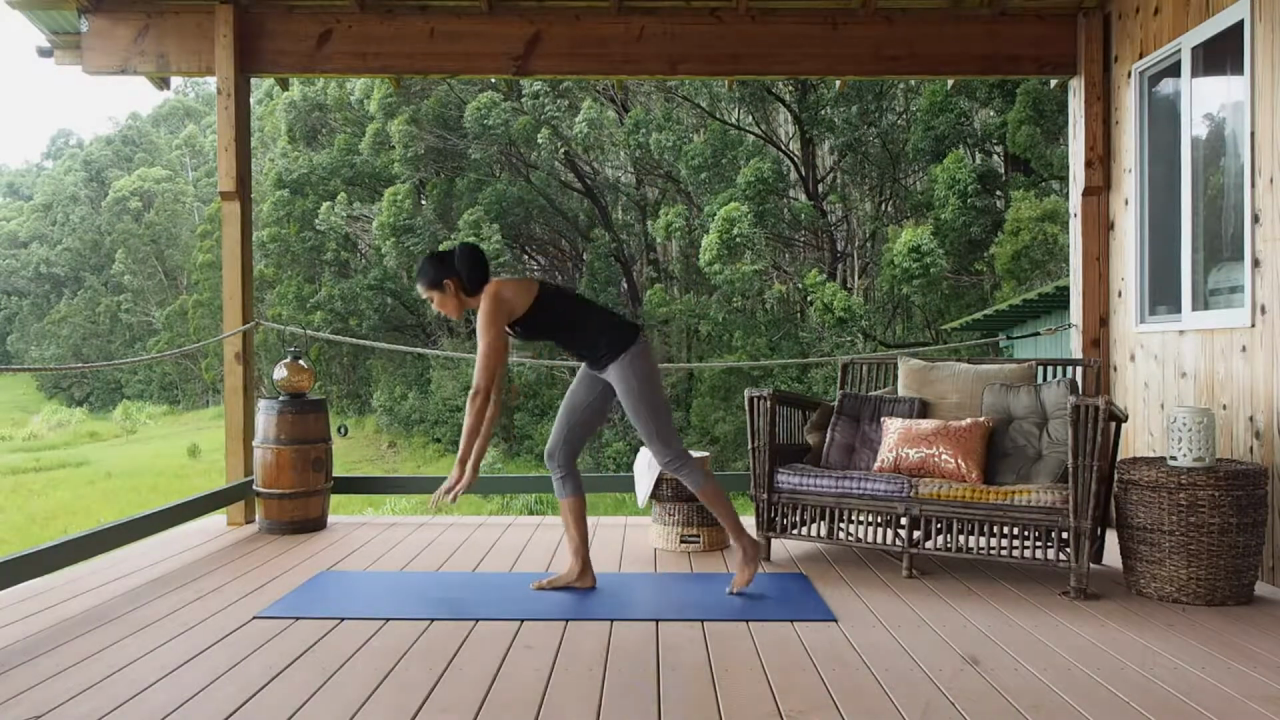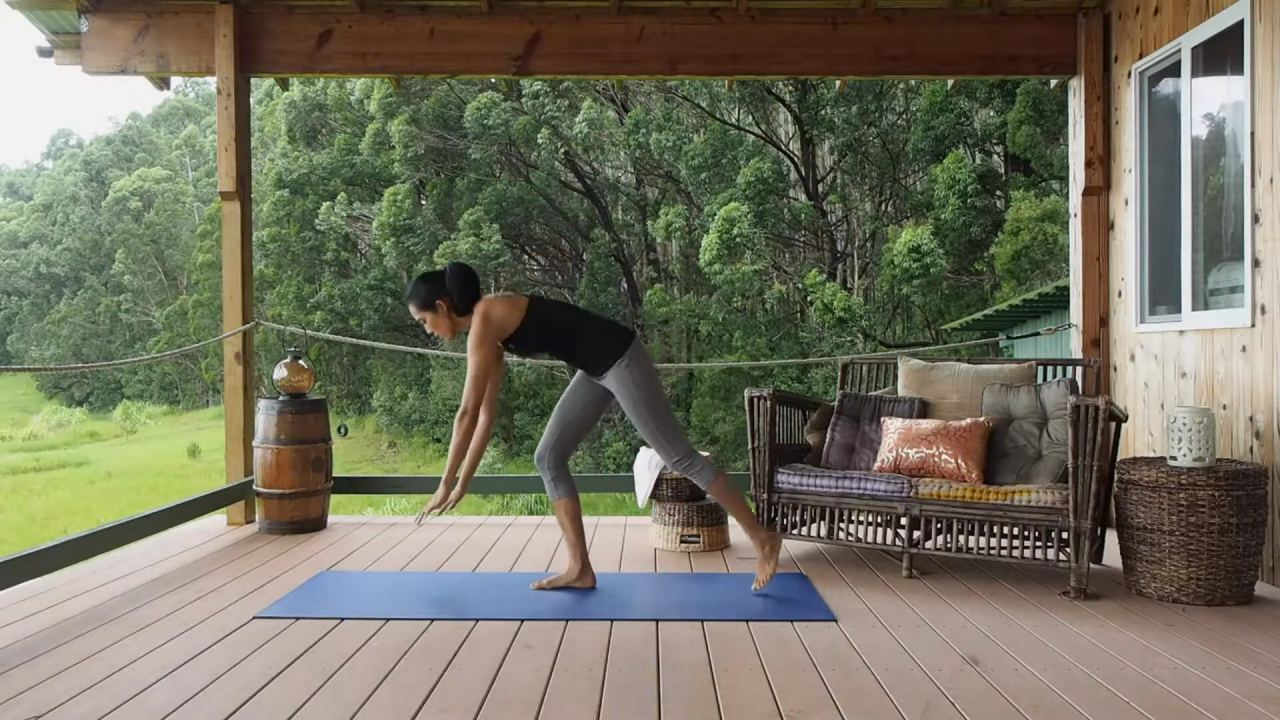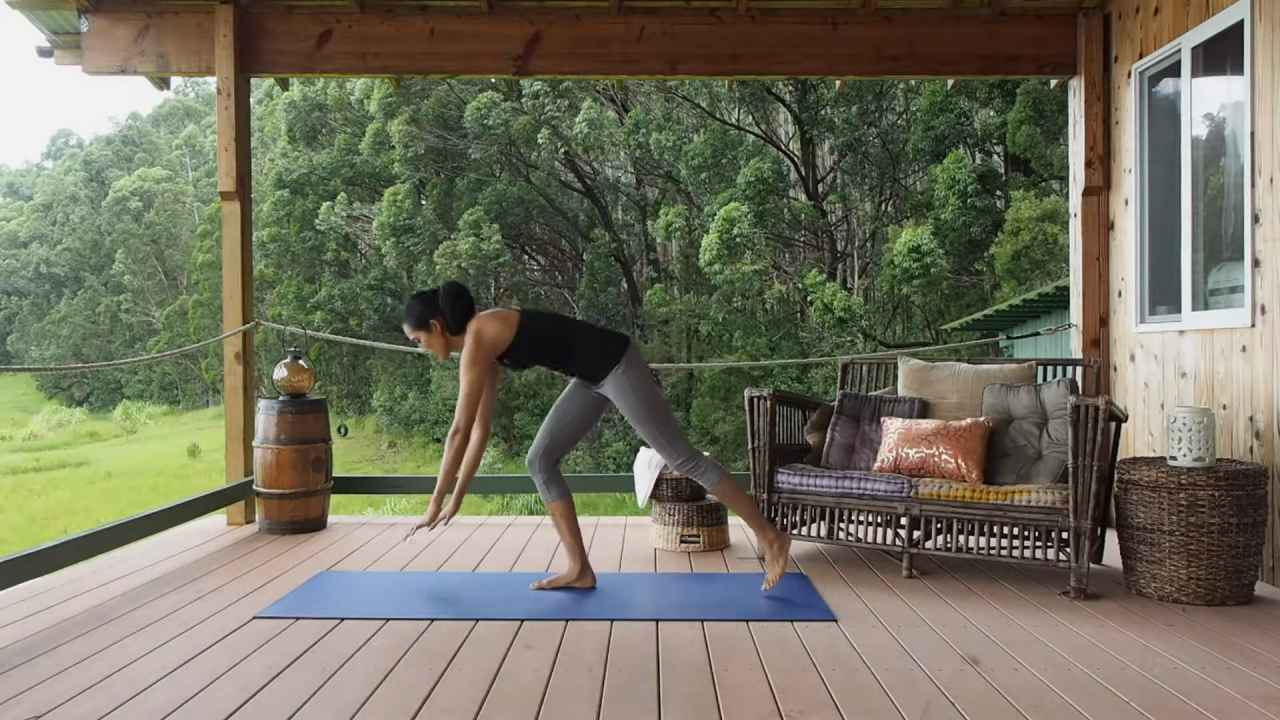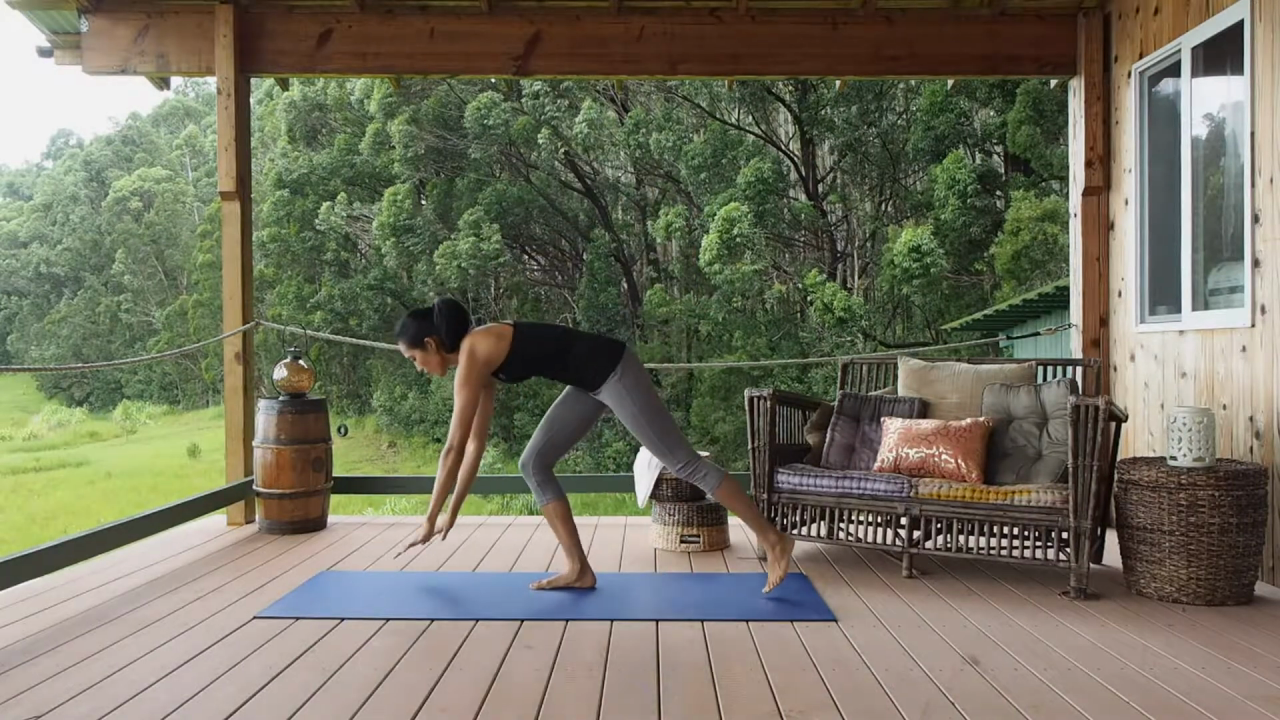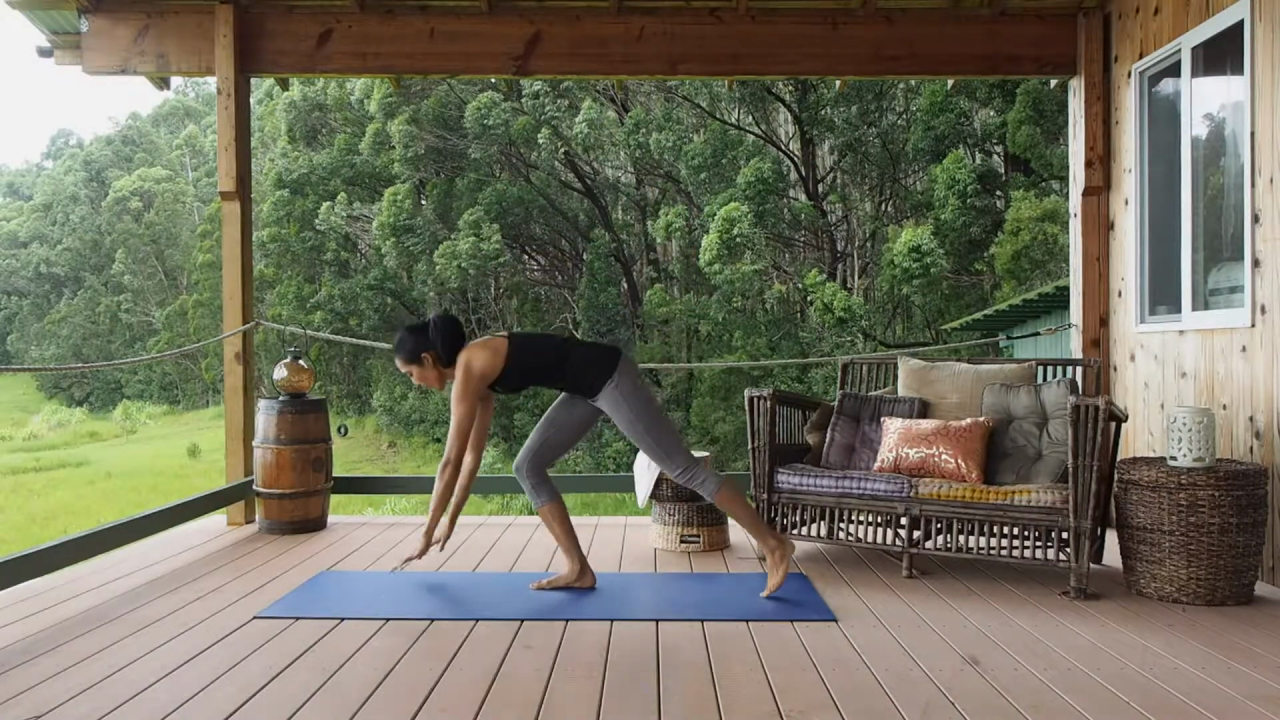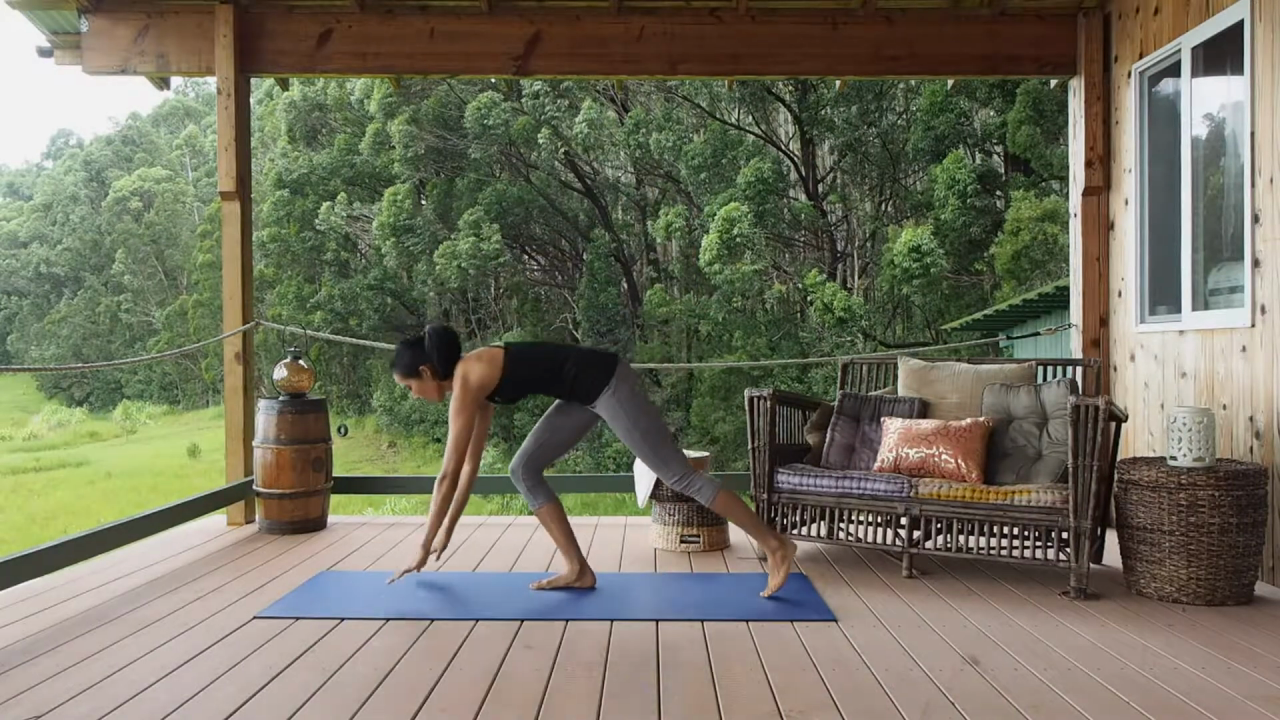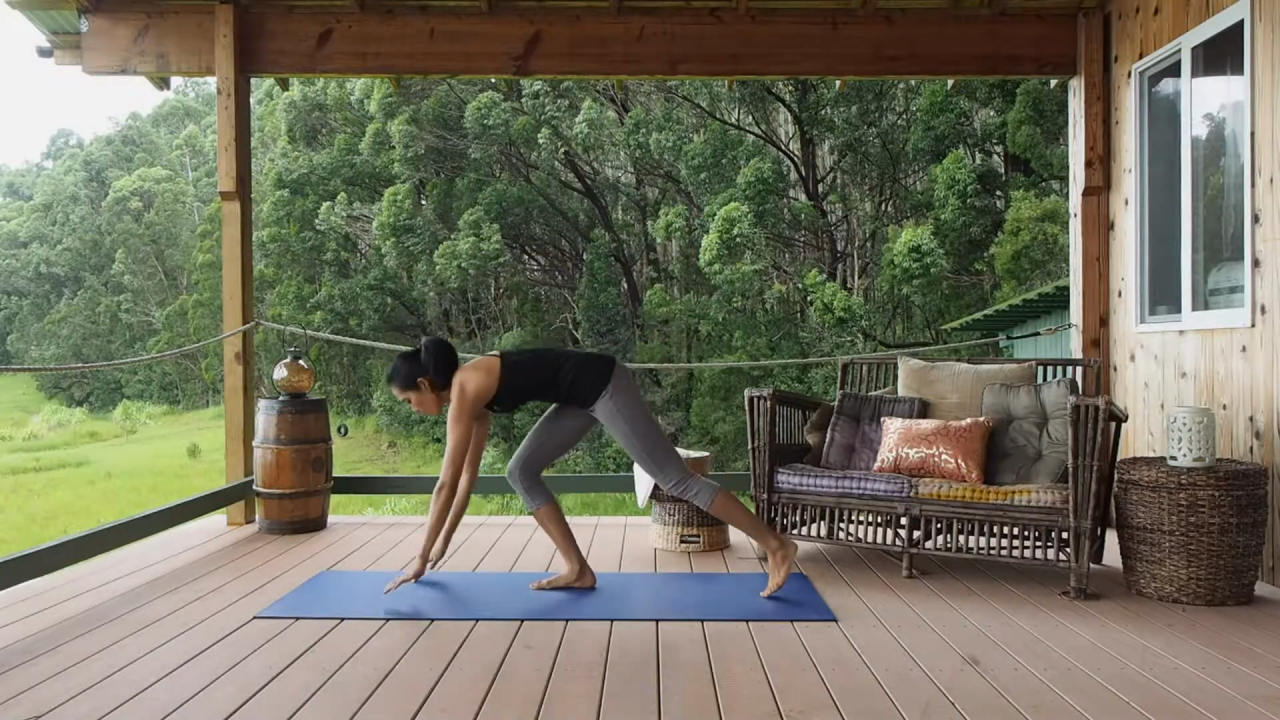
dt=0.1s
person 1, frame 1
left shoulder: (494, 299)
right shoulder: (492, 312)
left elbow: (479, 391)
right elbow: (491, 395)
left wrist: (460, 467)
right wrist: (472, 465)
left hip: (624, 353)
right hip: (599, 362)
left knee: (672, 458)
right knee: (558, 456)
left ankle: (744, 545)
right ankle: (580, 569)
person 1, frame 2
left shoulder: (485, 316)
right shoulder: (489, 328)
left elbow: (467, 412)
right elbow: (485, 412)
left wrist: (447, 485)
right wrist: (462, 480)
left hip: (620, 360)
right hip: (597, 368)
left knee: (679, 457)
right knee: (548, 457)
left ankle: (762, 538)
right ankle: (579, 569)
person 1, frame 3
left shoulder: (478, 337)
right shoulder: (482, 343)
left elbow: (459, 430)
right elbow: (480, 428)
left wrist: (436, 502)
right wrist: (457, 497)
left hip: (617, 366)
right hip: (594, 376)
left knee: (684, 459)
right knee: (540, 460)
left ankle: (771, 540)
right ankle: (579, 569)
person 1, frame 4
left shoulder: (471, 354)
right shoulder: (479, 356)
left elbow: (454, 447)
right elbow: (474, 442)
left wrist: (430, 520)
right wrist: (452, 511)
left hip: (614, 373)
right hip: (591, 381)
left knee: (684, 463)
right knee: (533, 464)
left ankle: (773, 541)
right ankle: (578, 569)
person 1, frame 5
left shoulder: (468, 369)
right shoulder: (475, 368)
left elbow: (451, 462)
right elbow: (472, 454)
left wrist: (426, 535)
right wrist: (449, 522)
left hip: (609, 378)
right hip: (589, 387)
left knee: (682, 467)
right knee: (528, 466)
left ankle: (774, 546)
right ankle: (578, 569)
person 1, frame 6
left shoulder: (466, 380)
right shoulder: (474, 378)
left elbow: (448, 474)
right elbow: (469, 465)
left wrist: (424, 547)
right wrist: (446, 532)
left hip: (607, 384)
right hip: (587, 391)
left knee: (679, 474)
right knee: (523, 469)
left ankle: (775, 546)
right ankle: (578, 569)
person 1, frame 7
left shoulder: (463, 391)
right shoulder: (472, 389)
left elbow: (447, 485)
right elbow: (468, 474)
left wrist: (422, 559)
right wrist: (444, 542)
left hip: (605, 388)
right hip: (586, 394)
left knee: (677, 479)
right knee: (521, 472)
left ankle: (776, 547)
right ankle: (577, 569)
